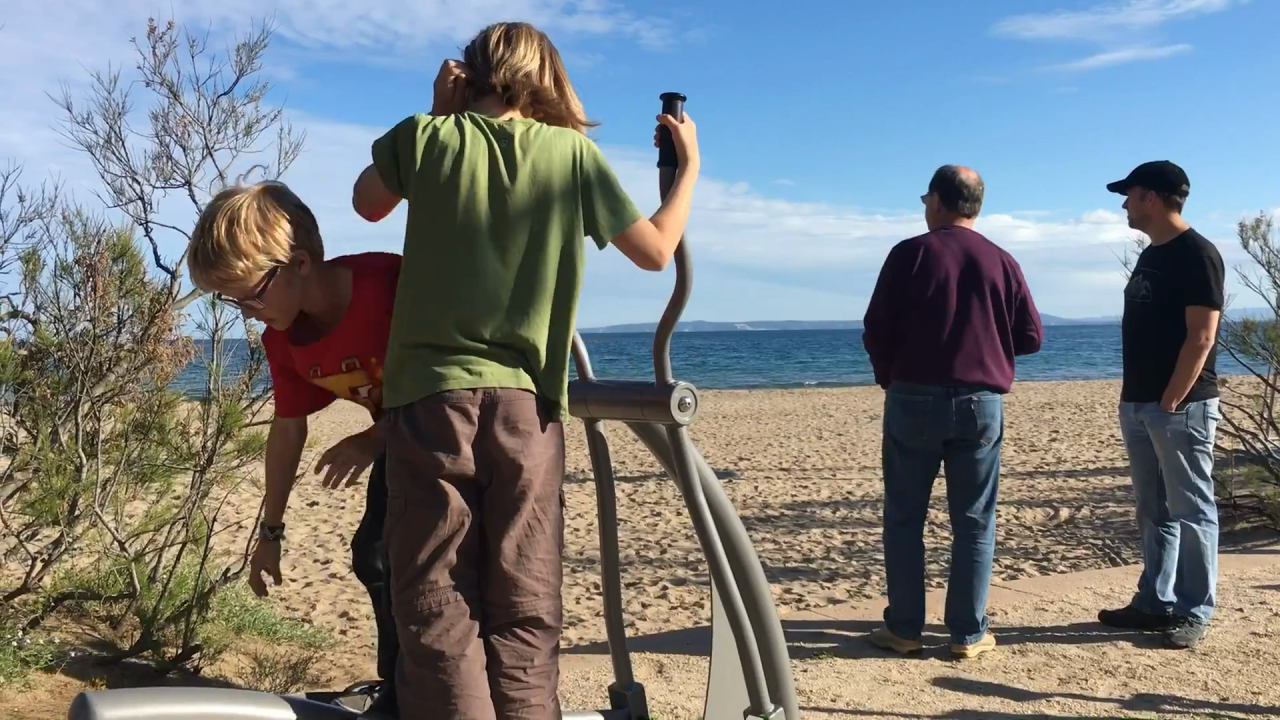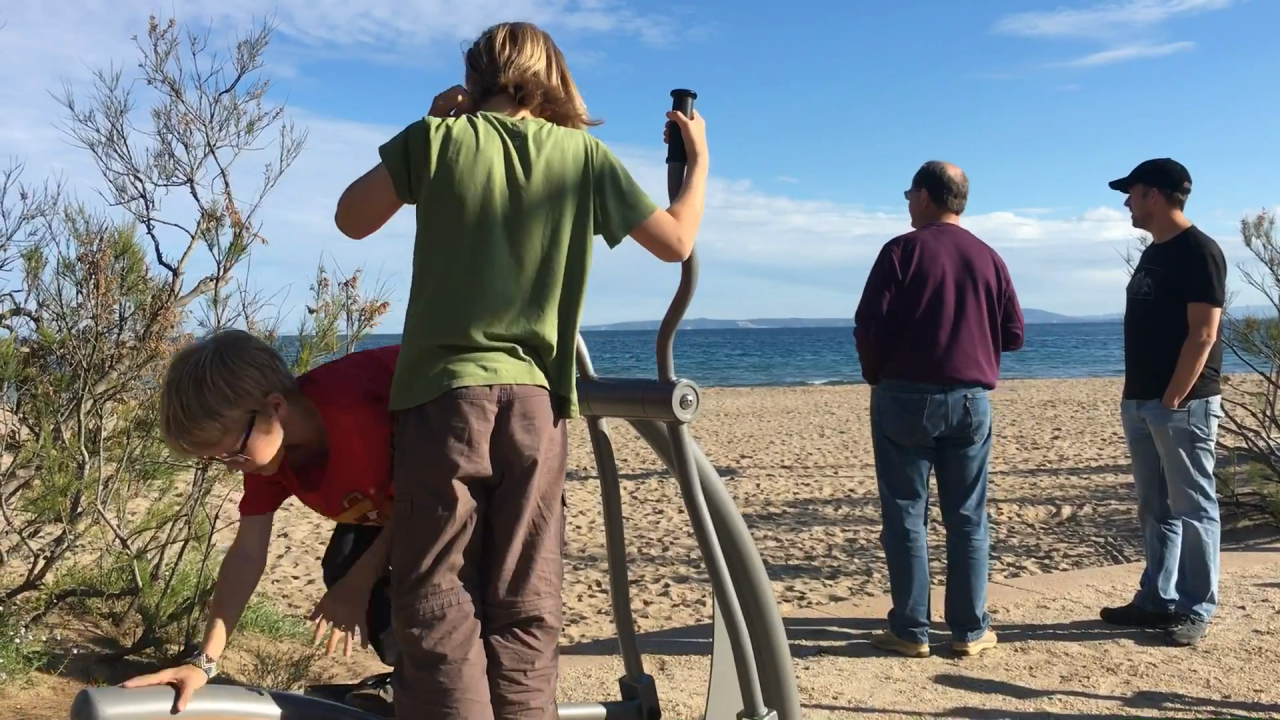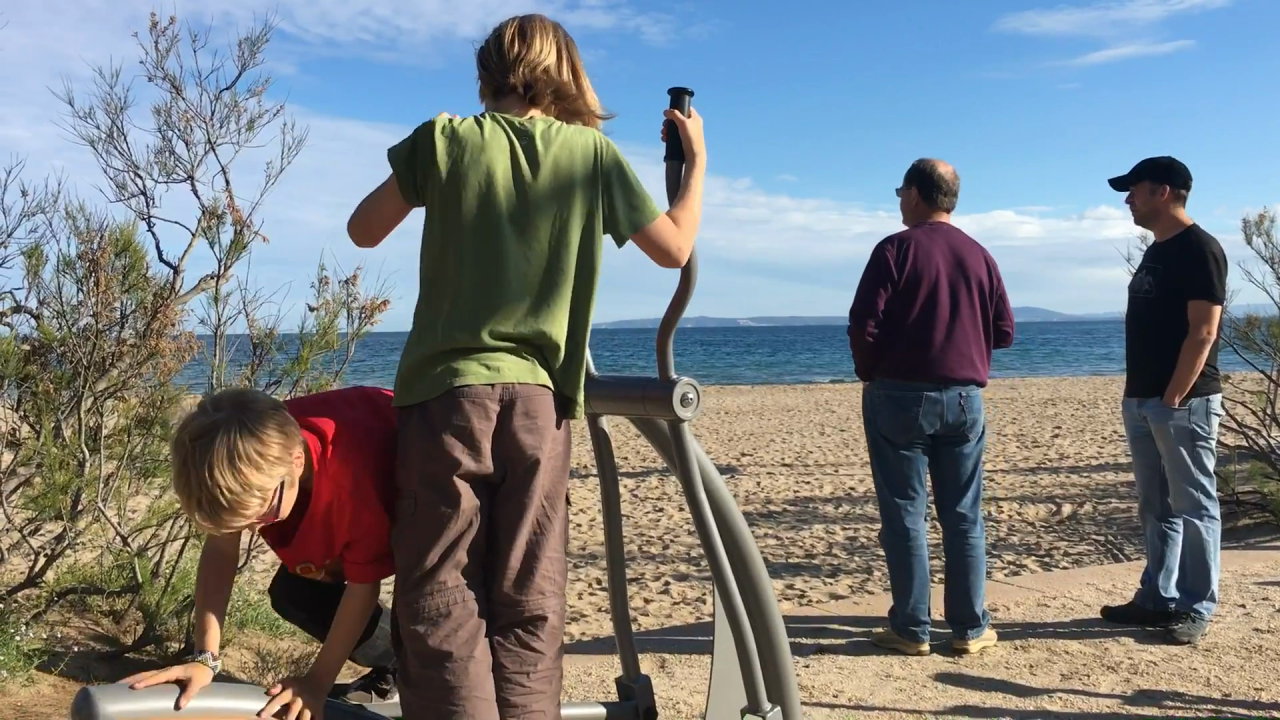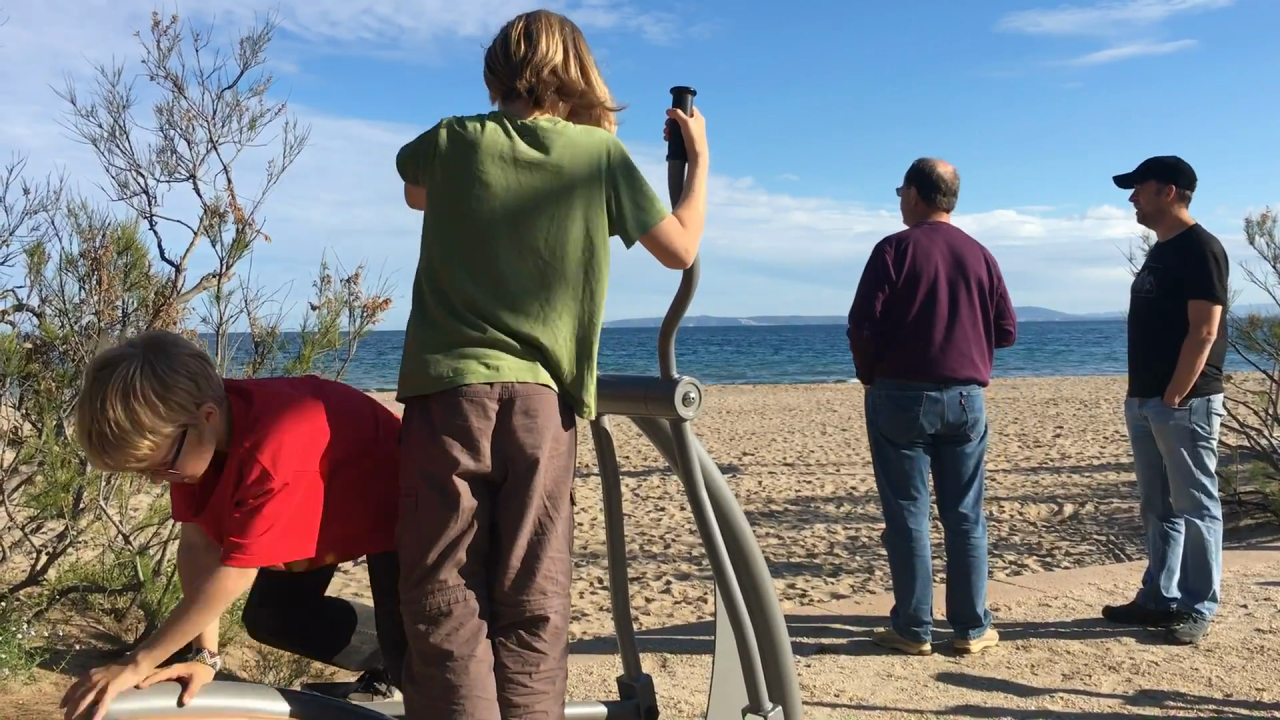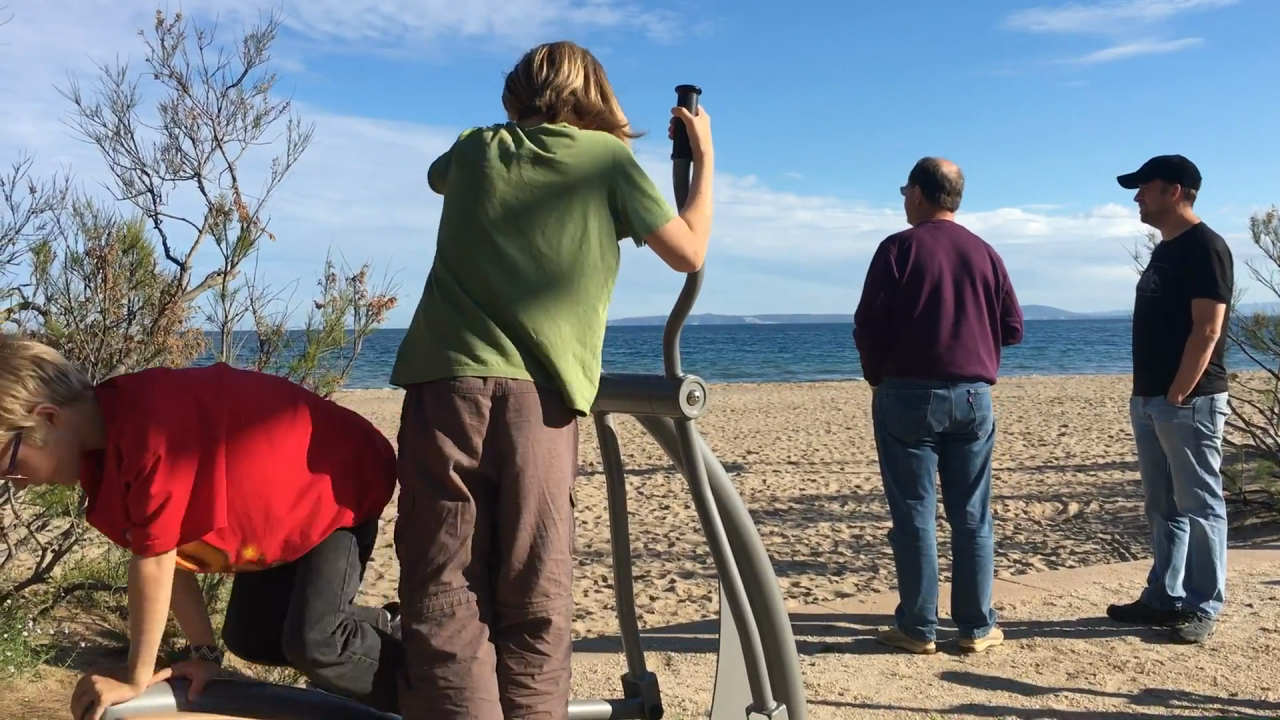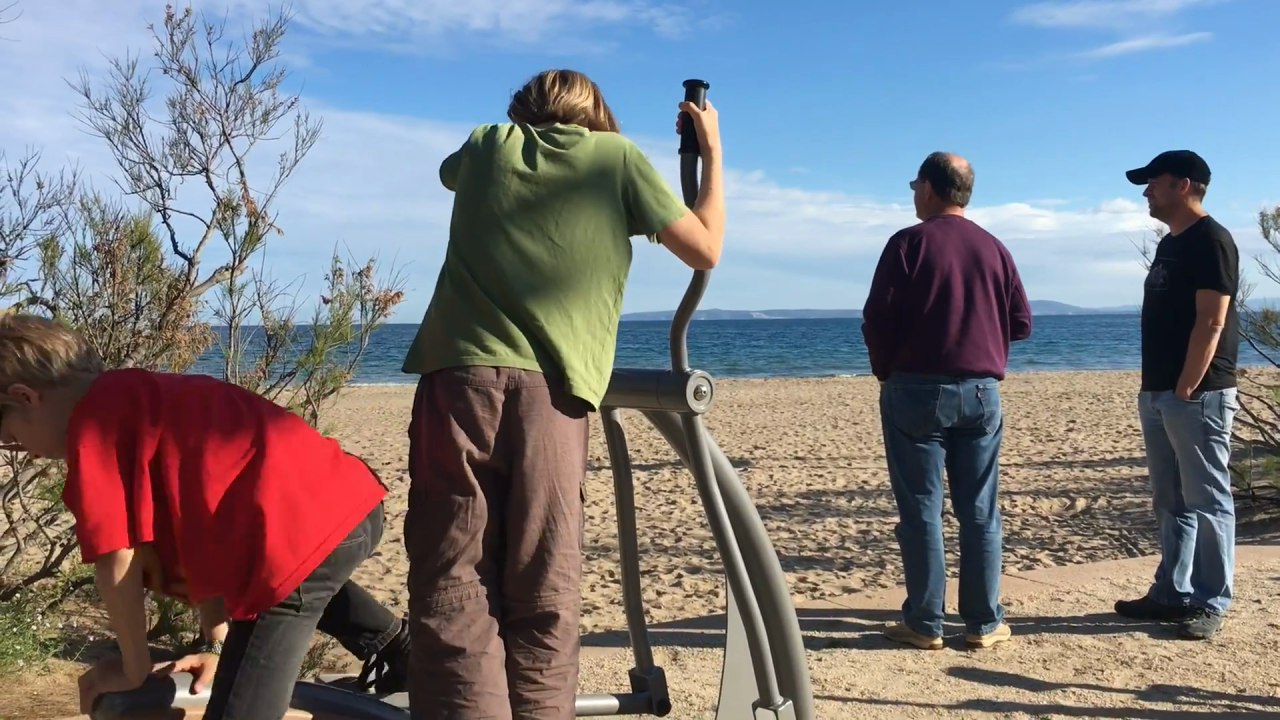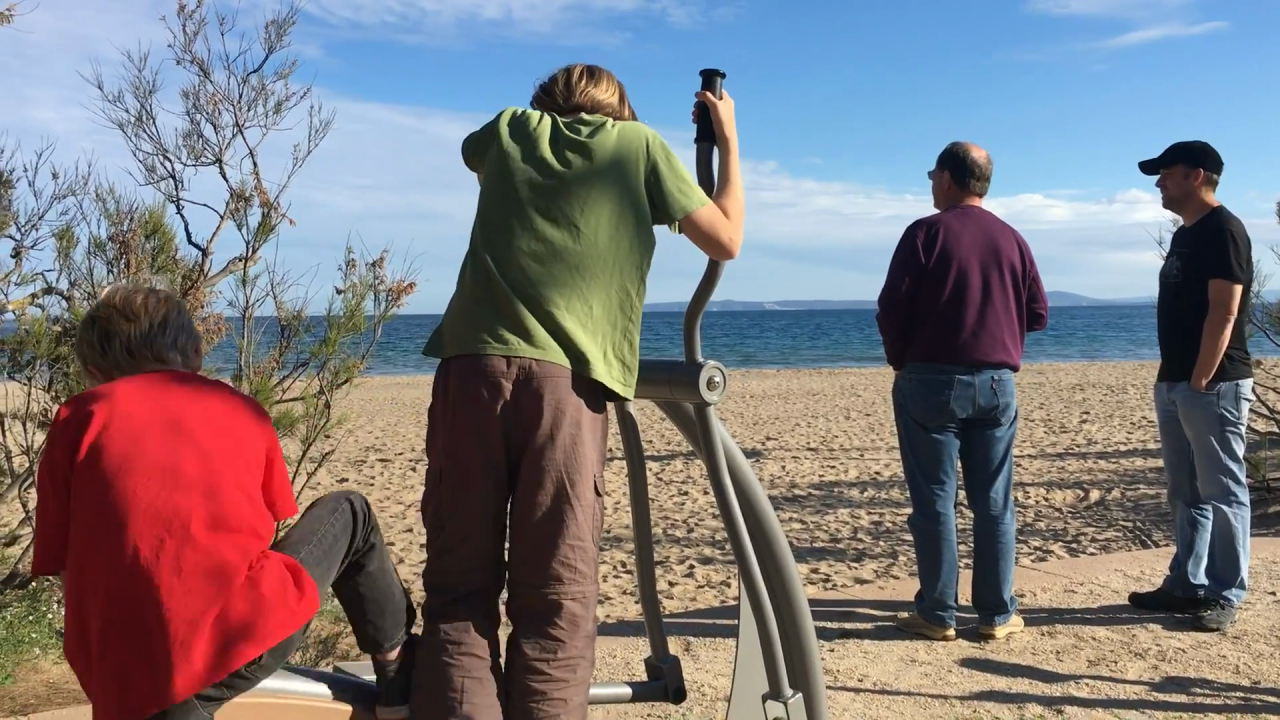
dt=0.4s
person 1, frame 1
left shoulder: (426, 138)
right shoulder: (571, 152)
left elbow: (368, 204)
right elbow: (655, 250)
right wrist: (689, 165)
left hip: (432, 395)
right hip: (525, 401)
left knee: (439, 605)
right knee: (523, 608)
person 1, frame 2
left shoulder: (437, 139)
right shoulder: (581, 153)
left elbow: (351, 220)
right elbow: (675, 242)
right wrist: (699, 159)
left hip: (443, 393)
right hip: (533, 399)
left knee: (439, 604)
right knee: (524, 607)
person 1, frame 3
left shoulder: (444, 139)
right shoulder: (591, 153)
left elbow: (363, 231)
right elbow: (674, 249)
right wrist: (696, 158)
left hip: (447, 392)
right hip: (538, 398)
left knee: (441, 598)
right knee: (528, 603)
person 1, frame 4
left shoulder: (451, 141)
right shoulder: (599, 153)
left elbow: (414, 196)
right elbow: (680, 250)
right wrist: (698, 156)
left hip: (452, 391)
right hip: (544, 398)
left knee: (446, 597)
right knee: (532, 603)
person 1, frame 5
left shoulder: (473, 150)
right shoulder: (604, 157)
right elbow: (689, 253)
right wrist: (703, 157)
left hip: (447, 387)
right hip: (539, 400)
left knee: (446, 601)
right knee: (534, 604)
person 1, frame 6
left shoulder: (485, 146)
right shoulder: (615, 155)
right elbow: (705, 249)
right wrist: (712, 153)
left hip: (458, 379)
right hip: (549, 392)
left knee: (453, 599)
right knee: (542, 603)
person 1, frame 7
left shoulder: (507, 130)
right shoulder: (637, 143)
right elbow: (725, 240)
right wrist: (729, 142)
left hip: (475, 367)
right hip: (566, 381)
left knee: (460, 592)
right knee: (555, 596)
person 2, frame 1
left shoulder: (908, 254)
right shoulder: (1002, 261)
left elbow: (876, 333)
right elbow: (1031, 337)
left wrist: (888, 378)
left hip: (913, 400)
right hip: (981, 404)
left knee: (904, 517)
right knee: (974, 522)
left ankle: (904, 627)
right ankle: (968, 633)
person 2, frame 2
left shoulder: (902, 250)
right shoulder: (989, 258)
left elbow: (870, 327)
right elbow: (1014, 334)
left wrist: (874, 375)
left hip: (906, 397)
right hip: (971, 400)
left knee: (905, 515)
right knee: (968, 518)
left ankle: (911, 630)
right ankle: (970, 629)
person 2, frame 3
left shoulder: (896, 249)
right shoulder: (979, 256)
left elbow: (865, 326)
right elbow: (1004, 331)
left wrist: (868, 373)
left hip: (900, 396)
right hip: (965, 398)
left knee: (905, 514)
right knee: (964, 516)
left ankle: (911, 629)
right ankle: (970, 627)
person 2, frame 4
left shoulder: (895, 249)
right shoulder: (980, 254)
left elbow: (864, 328)
right elbow: (1006, 330)
left wrist: (870, 375)
left hip: (901, 396)
right hip: (966, 398)
left knee: (907, 514)
right knee: (966, 516)
left ankle: (913, 628)
right ankle: (972, 627)
person 2, frame 5
left shoulder: (899, 248)
right shoulder: (985, 253)
left elbow: (869, 325)
right elbow: (1013, 327)
left wrist: (876, 376)
left hip: (909, 395)
right hip: (974, 396)
left knee: (914, 513)
right knee: (973, 515)
left ankle: (917, 627)
right ankle: (977, 626)
person 2, frame 6
left shoulder: (909, 243)
right shoulder: (994, 248)
left elbow: (878, 318)
right elbow: (1022, 322)
left wrist: (885, 371)
left hip: (916, 390)
right hip: (982, 392)
left knee: (921, 509)
right knee: (980, 511)
left ankle: (925, 622)
right ankle: (984, 621)
person 2, frame 7
left shoulder: (926, 232)
right shoulder: (1011, 239)
left elbow: (892, 308)
right elbow: (1038, 313)
left wrist: (899, 360)
left hip: (931, 380)
right hip: (997, 382)
left knee: (934, 499)
right knee: (994, 502)
left ankle: (937, 613)
right ankle: (997, 613)
person 3, frame 1
left shoulder: (1197, 255)
right shoulder: (1150, 255)
left elbow: (1201, 338)
left wrist: (1171, 401)
right wrist: (1132, 397)
left hip: (1181, 406)
right hip: (1139, 404)
left knee: (1190, 511)
right knee: (1154, 512)
left ankle: (1194, 611)
right ankle: (1156, 601)
person 3, frame 2
left shoulder: (1199, 252)
right shoulder: (1152, 252)
left elbow: (1203, 335)
left wrist: (1173, 399)
right wrist: (1134, 394)
left hip: (1182, 404)
right hip: (1140, 402)
left knee: (1192, 509)
right knee: (1156, 509)
left ankle: (1195, 609)
right ankle: (1157, 599)
person 3, frame 3
left shoulder: (1200, 249)
right shoulder: (1155, 250)
left elbow: (1203, 333)
left wrist: (1174, 397)
right wrist: (1135, 393)
left hip: (1183, 402)
right hip: (1142, 401)
left knee: (1193, 507)
right knee: (1156, 507)
left ankle: (1196, 608)
right ankle: (1158, 597)
person 3, frame 4
left shoulder: (1201, 249)
right shoulder: (1159, 250)
left elbow: (1204, 333)
left wrist: (1174, 396)
left hip: (1184, 402)
right hip: (1144, 400)
left knee: (1195, 507)
right knee: (1158, 508)
left ankle: (1197, 608)
right ankle: (1160, 598)
person 3, frame 5
left shoulder: (1205, 248)
right shoulder: (1164, 250)
left elbow: (1208, 331)
left wrist: (1178, 395)
right wrist: (1145, 392)
left hip: (1189, 401)
right hip: (1148, 399)
left knee: (1199, 506)
right knee: (1163, 507)
left ankle: (1202, 607)
right ankle: (1164, 597)
person 3, frame 6
left shoulder: (1211, 241)
right shoulder: (1169, 243)
left elbow: (1210, 323)
left wrist: (1186, 388)
right wrist: (1154, 387)
left hip: (1198, 395)
right hip: (1157, 393)
left knee: (1207, 501)
right knee: (1171, 502)
left ankle: (1210, 603)
right ankle: (1172, 593)
person 3, frame 7
left shoulder: (1223, 231)
right shoulder: (1184, 234)
left elbow: (1223, 314)
left wrist: (1201, 381)
left hip: (1213, 386)
right hip: (1173, 384)
left knee: (1222, 493)
right knee: (1186, 492)
left ankle: (1225, 595)
right ankle: (1186, 584)
person 4, frame 1
left shoulder: (386, 287)
right shoulder: (283, 338)
right elbow: (288, 430)
left wrist: (374, 439)
right wrist: (271, 529)
right knee: (375, 554)
right ankle: (400, 687)
person 4, frame 2
left shoulder: (360, 415)
right shoulder: (265, 441)
right elbow: (249, 550)
left wrist: (360, 574)
right wrist: (204, 659)
right knee: (341, 569)
person 4, frame 3
left shoulder: (346, 474)
left elbow: (363, 585)
right elbow: (221, 549)
left wrist: (318, 681)
right wrist: (205, 658)
right knee: (292, 594)
right ankle: (395, 666)
person 4, frame 4
left shoulder: (273, 448)
right shoulder: (181, 435)
left elbow: (235, 572)
right elbow: (198, 545)
left wrist: (140, 663)
right wrist: (206, 655)
left hip: (388, 506)
left knee: (406, 653)
right knee: (269, 616)
right ankle: (383, 665)
person 4, frame 5
left shoulder: (148, 424)
right shoulder: (100, 452)
left elbow: (155, 561)
right elbow: (167, 555)
left wrist: (136, 679)
right wrist: (203, 654)
left hip: (341, 478)
left knee: (313, 641)
right knee: (251, 635)
right ankle: (378, 631)
person 4, frame 6
left shoulder: (93, 424)
right shoulder: (147, 399)
left elbow: (118, 563)
left wrist: (133, 671)
right wrist: (217, 644)
left hip: (314, 530)
right ankle: (396, 646)
person 4, frame 7
left shoulder: (77, 419)
right shoulder: (242, 409)
left elbow: (66, 569)
left wrist: (117, 671)
right hip: (258, 629)
right knee: (350, 515)
right ankle: (399, 680)
